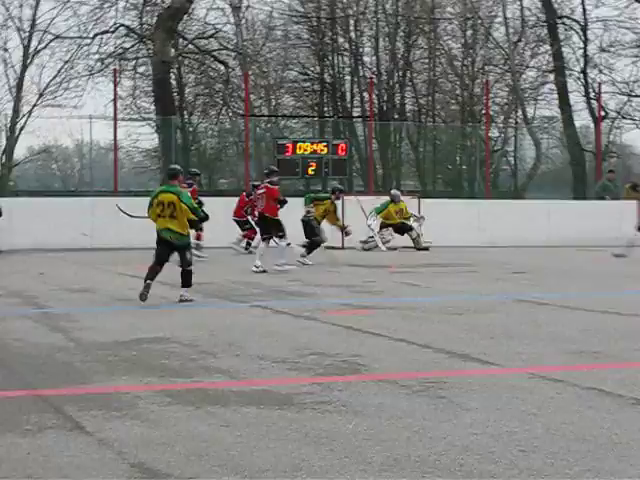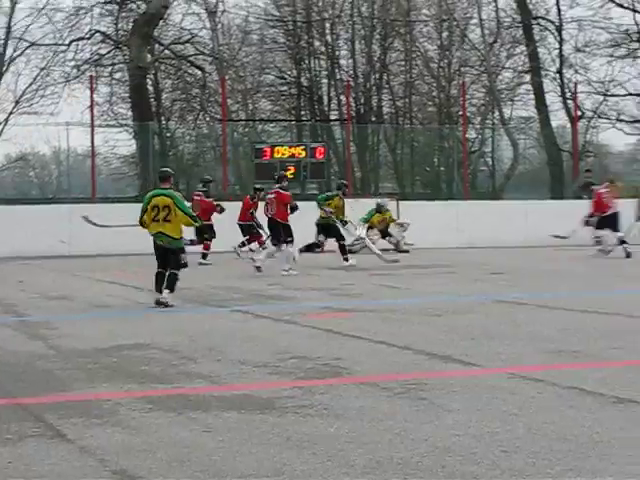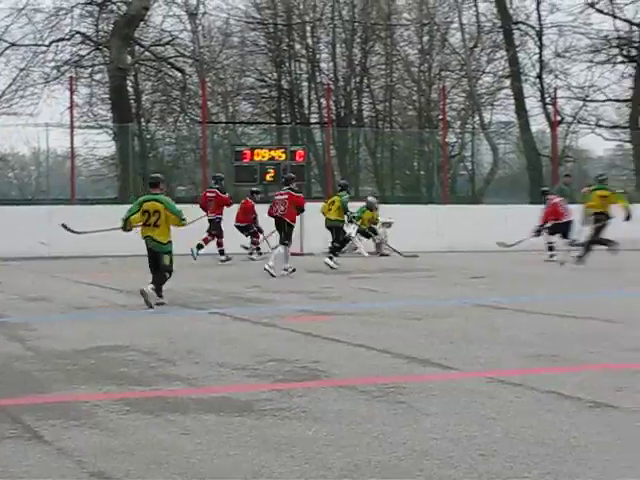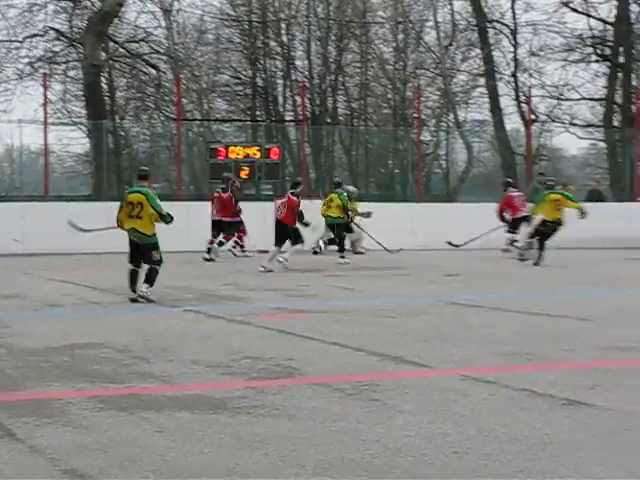
dt=0.2s
person 1, frame 1
left shoulder: (158, 192)
right shoulder: (181, 193)
left elbow: (152, 214)
right elbow: (191, 208)
right wrist: (202, 216)
left hip: (163, 234)
right hip: (180, 234)
left knee: (158, 262)
right knee: (186, 264)
left ankle: (148, 283)
right ankle: (184, 293)
person 1, frame 2
left shoulder: (150, 196)
right shoulder: (175, 196)
left elbow: (144, 219)
right elbow: (189, 217)
left wrist: (148, 226)
right wrist: (195, 221)
left hip: (158, 238)
right hip: (174, 239)
left knee: (162, 267)
right knee: (174, 268)
left ankle: (159, 295)
right ankle: (165, 296)
person 1, frame 3
left shoulder: (141, 201)
right shoulder: (165, 201)
left elbow: (128, 218)
right elbow: (180, 220)
left wrist: (126, 227)
right wrist: (181, 221)
left hip: (149, 242)
right hip: (163, 242)
left knee: (156, 270)
right knee: (165, 272)
left ankle: (158, 297)
right ankle: (149, 289)
person 1, frame 4
left shoulder: (128, 193)
right shoulder: (148, 193)
left elbow: (121, 215)
right elbow: (158, 213)
left wrist: (122, 225)
right wrist: (167, 218)
left hip: (132, 234)
right hip: (147, 235)
left knee: (135, 264)
right knee: (155, 263)
left ankle: (133, 293)
right ankle: (144, 289)
